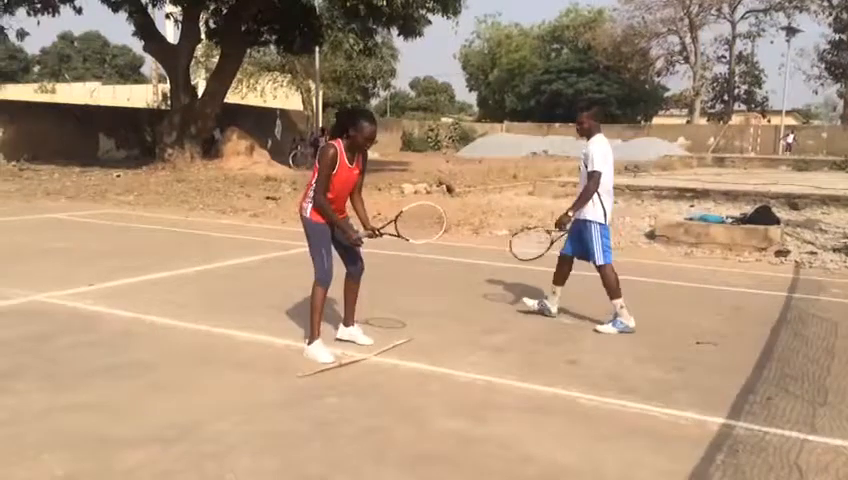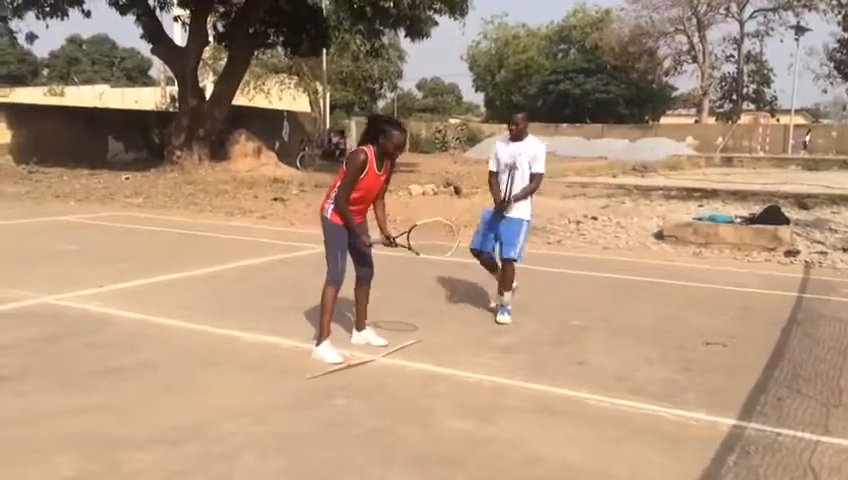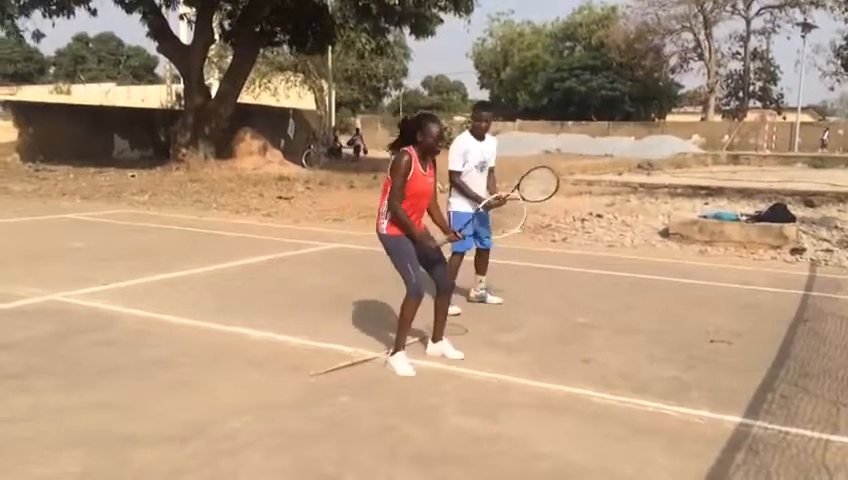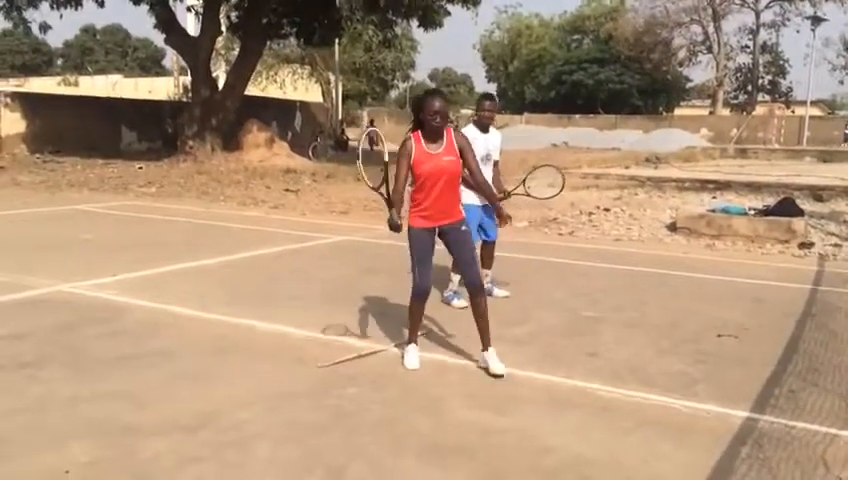
dt=0.7s
person 1, frame 1
left shoulder: (361, 156)
right shoulder: (331, 152)
left elbow: (356, 193)
right elbow: (319, 197)
left wrist: (366, 224)
right wrist: (346, 230)
left hip: (338, 215)
right hip: (316, 215)
left knee: (356, 266)
right knee: (324, 274)
left ankle: (348, 325)
right ankle: (313, 341)
person 1, frame 2
left shoulder: (389, 162)
right shoulder: (361, 157)
left elbow: (379, 199)
right elbow: (340, 200)
left wrist: (384, 231)
right wrist: (359, 234)
left hip: (357, 218)
right hip: (336, 216)
left knee: (366, 272)
right knee: (336, 276)
left ankle: (360, 330)
right ankle: (322, 342)
person 1, frame 3
left shoulder: (431, 162)
right shoulder: (404, 159)
left elbow: (431, 202)
right elbow: (394, 205)
left wrist: (447, 229)
right wrist: (420, 237)
left hip: (417, 230)
right hip: (393, 231)
left knee: (446, 283)
right knee: (416, 288)
left ankle: (437, 341)
right ankle: (397, 353)
person 1, frame 4
left shoulder: (458, 139)
right shoulder: (410, 144)
left elbow: (477, 177)
right elbow: (400, 186)
left wrist: (496, 205)
right wrist: (394, 214)
left hip: (454, 221)
right hip: (421, 224)
left knee: (475, 283)
right knee: (422, 287)
left ankle: (487, 350)
right ankle: (411, 344)
person 2, frame 1
left shoulder: (596, 147)
right shoulder: (597, 144)
left elbow: (592, 185)
left wrist: (570, 213)
left hip: (593, 215)
right hip: (584, 213)
left knee: (602, 264)
right knee: (566, 256)
left ankle: (623, 318)
right ankle: (550, 302)
person 2, frame 2
left shoulder: (536, 146)
right shoulder: (499, 145)
left elbow: (535, 183)
right elbow: (493, 177)
left wrist: (512, 200)
right wrist: (498, 199)
left hip: (518, 212)
right hip: (496, 209)
left knee: (507, 258)
right knee: (478, 249)
left ankle: (505, 304)
right ankle: (505, 282)
person 2, frame 3
left shoulder: (492, 142)
right shoulder: (461, 143)
right elbow: (454, 179)
left wrist: (494, 196)
right wrist: (479, 199)
left hip: (481, 207)
right hip: (462, 207)
left knee: (485, 247)
right knee: (459, 250)
left ankle: (478, 290)
person 2, frame 4
left shoulder: (496, 136)
right shoulder: (466, 135)
left wrist: (500, 188)
left hip: (486, 200)
right hip: (468, 200)
left knee: (490, 240)
left ankle: (486, 283)
right ankle: (451, 290)
